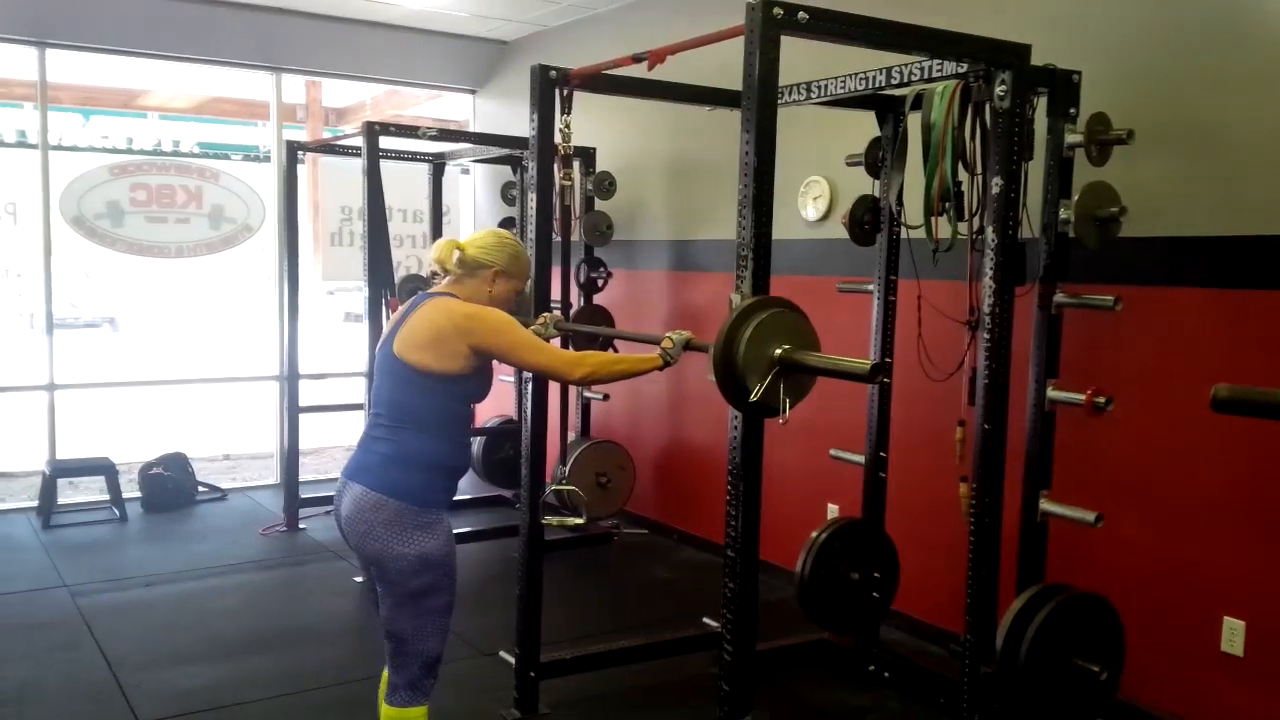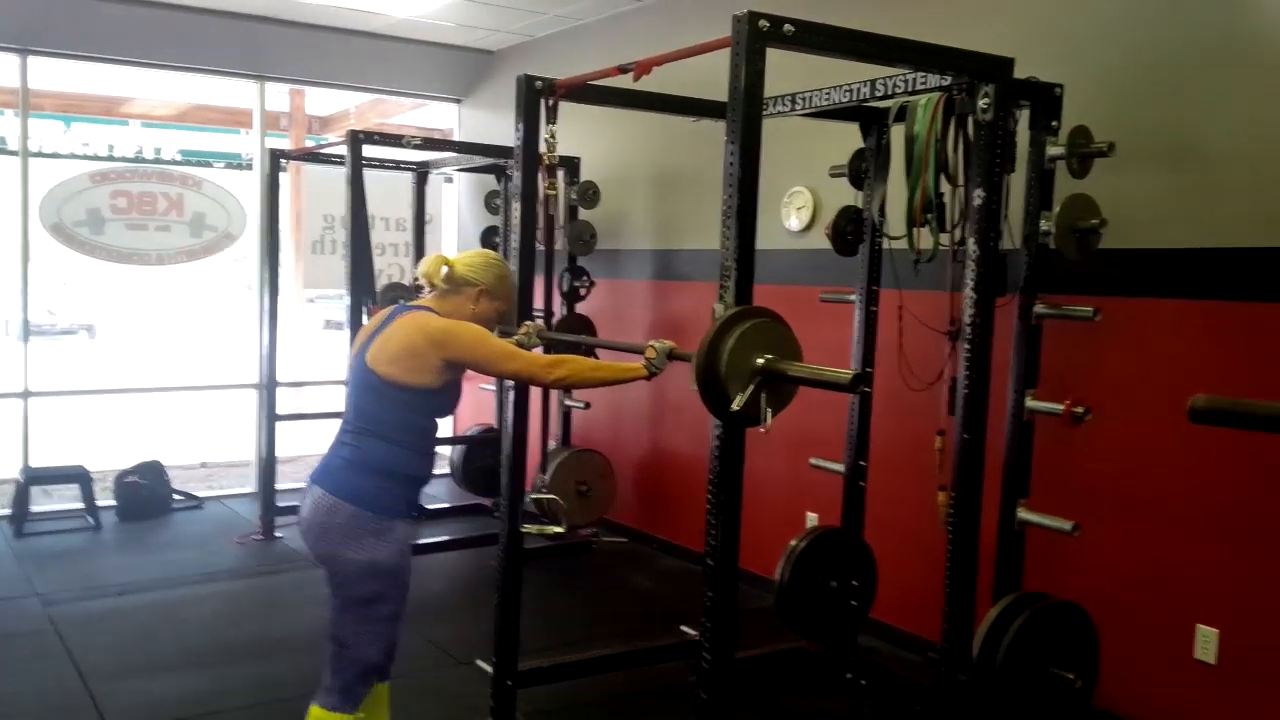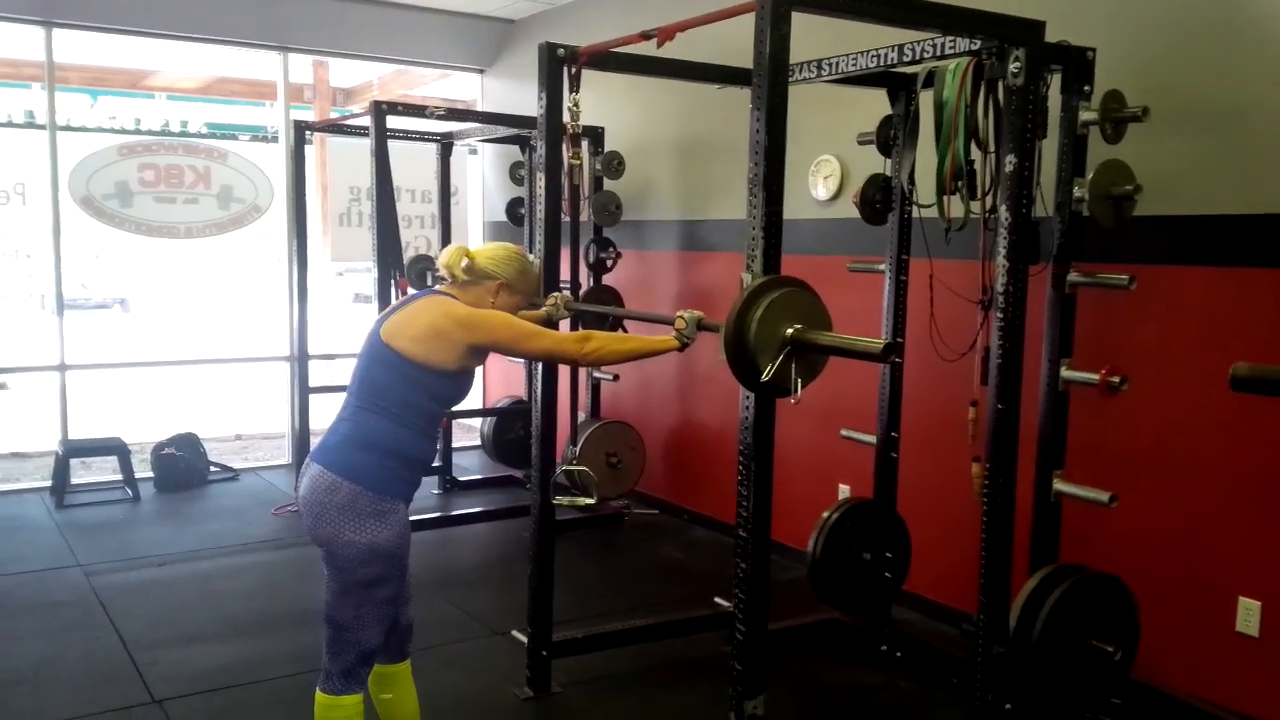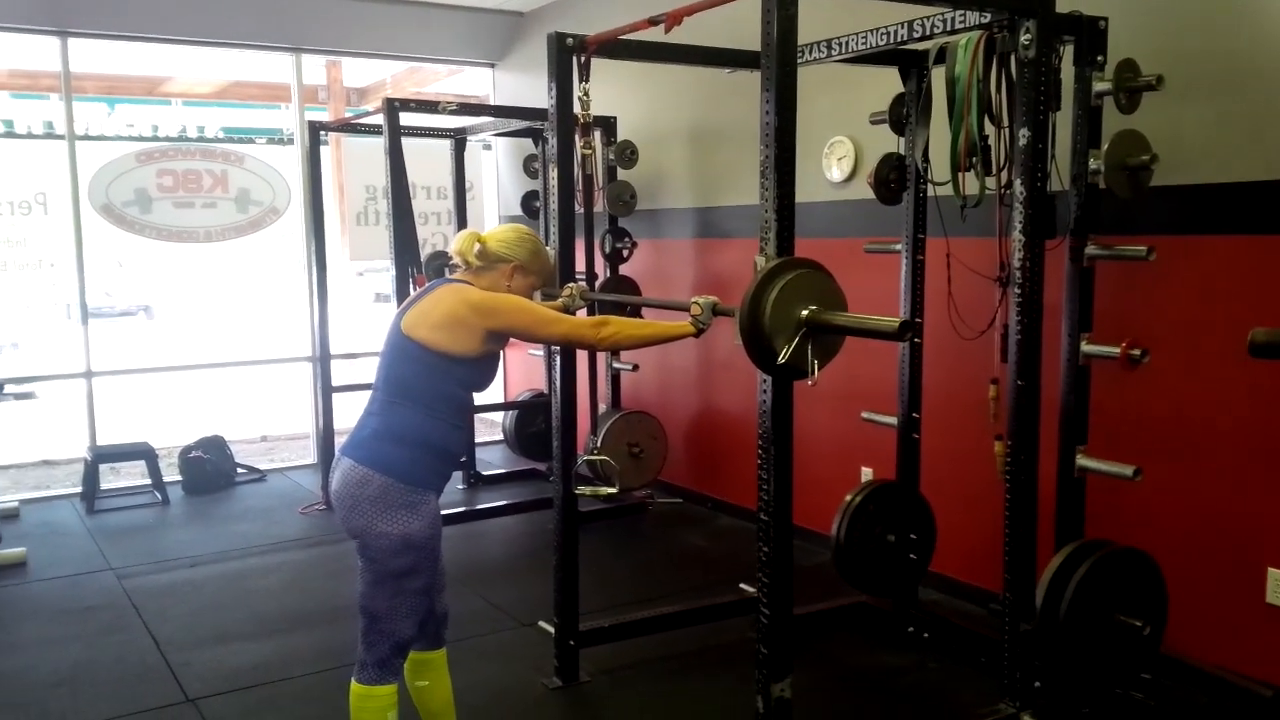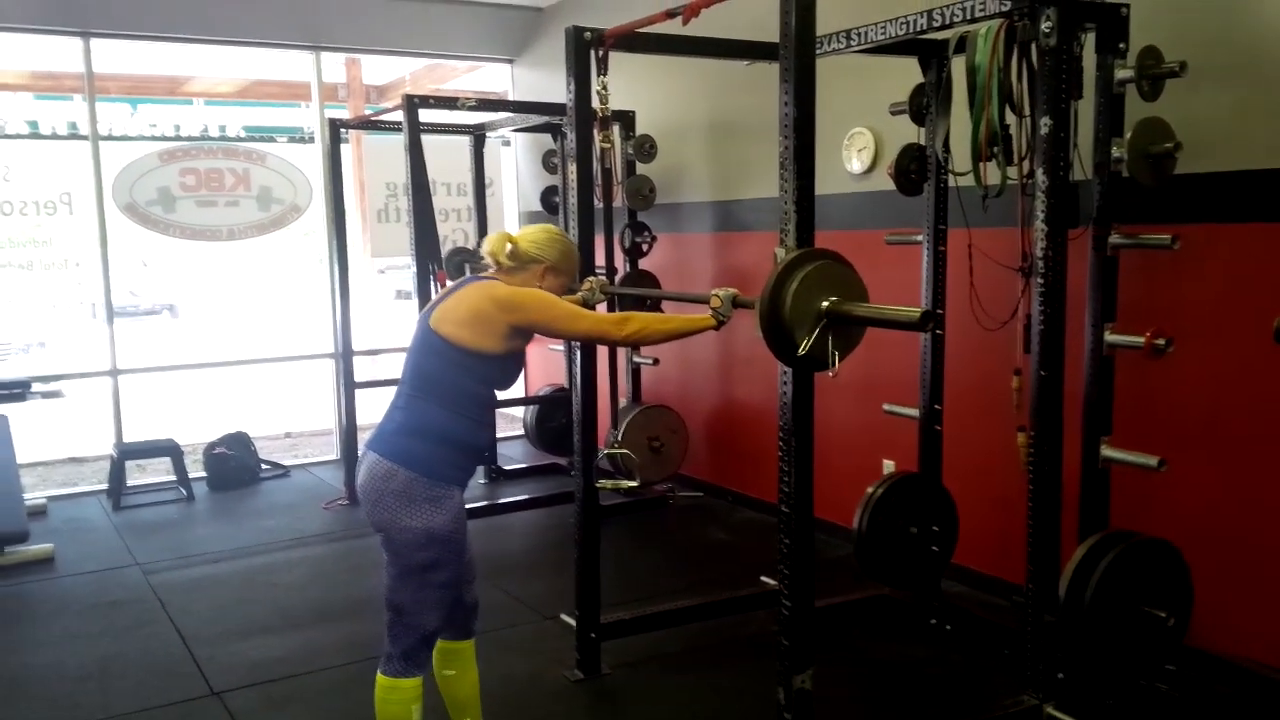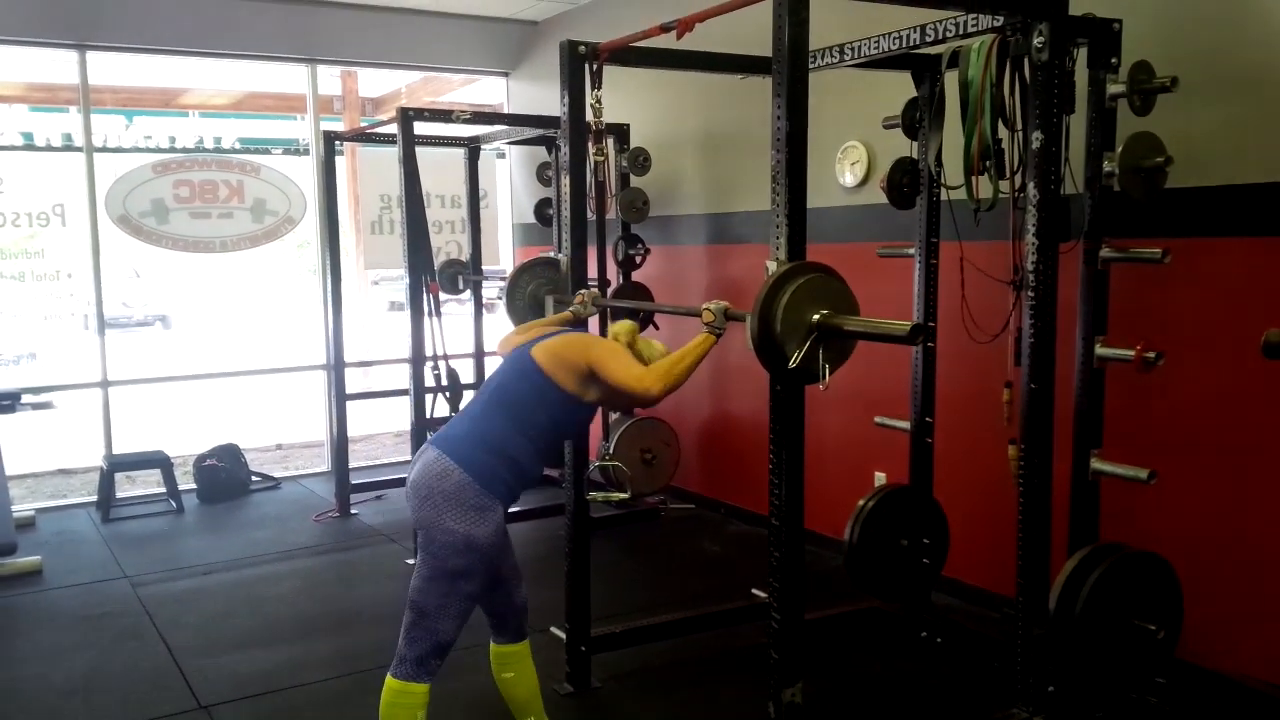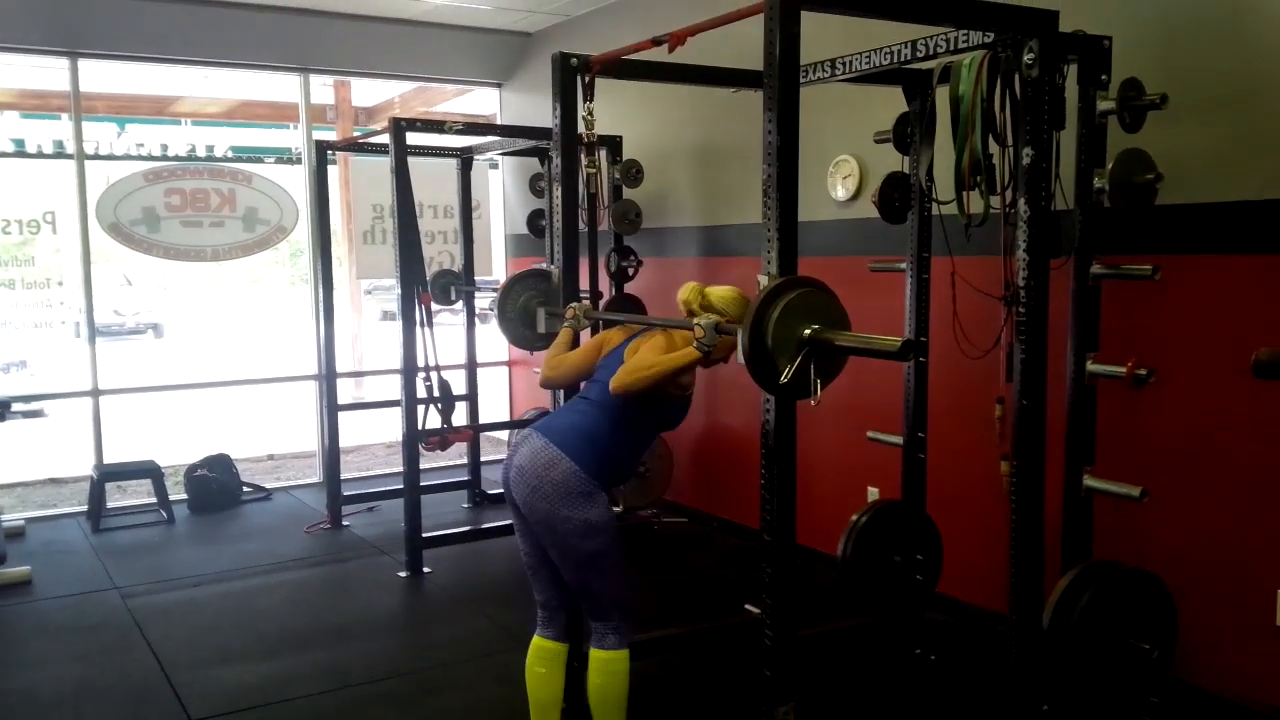
dt=0.7s
person 1, frame 1
left shoulder: (420, 309)
right shoulder: (468, 319)
right elbow: (574, 368)
left wrist: (533, 336)
right wrist: (662, 356)
left hip: (369, 496)
right hip: (400, 510)
left knee: (411, 654)
right knee: (415, 667)
person 1, frame 2
left shoulder: (395, 319)
right shoulder: (439, 334)
right elbow: (551, 372)
left wrist: (517, 344)
right wrist: (644, 368)
left hip: (341, 502)
right hip: (362, 517)
left knee: (373, 661)
right knee: (352, 675)
person 1, frame 3
left shoulder: (429, 308)
right shoulder: (457, 320)
right elbow: (579, 349)
left wrist: (546, 315)
right wrist: (674, 340)
left hip: (344, 481)
right hip: (359, 496)
left knee: (392, 638)
right knee: (353, 655)
person 1, frame 4
left shoulder: (448, 296)
right shoulder: (474, 306)
right elbow: (596, 334)
left wrist: (561, 305)
right wrist: (690, 327)
left hip: (378, 476)
right hip: (389, 490)
left knee: (428, 627)
right knee: (385, 648)
person 1, frame 5
left shoulder: (477, 293)
right shoulder: (503, 301)
right elbow: (619, 329)
left wrist: (581, 300)
right wrist: (712, 319)
left hip: (409, 471)
right hip: (415, 483)
left knee: (458, 616)
right knee: (411, 641)
person 1, frame 6
left shoulder: (566, 342)
right shoulder: (600, 352)
left elbow: (512, 341)
right elbow: (651, 388)
left wrist: (573, 315)
right wrist: (708, 336)
left hip: (452, 473)
right hip: (460, 490)
left knee: (510, 620)
right knee: (424, 649)
person 1, frame 7
left shoulder: (631, 332)
right shoulder: (675, 346)
left elbow: (550, 372)
right elbow: (622, 383)
left wrist: (571, 325)
right wrist: (695, 352)
left hip: (526, 459)
right hip: (562, 479)
left knee: (554, 619)
right knee: (609, 624)
